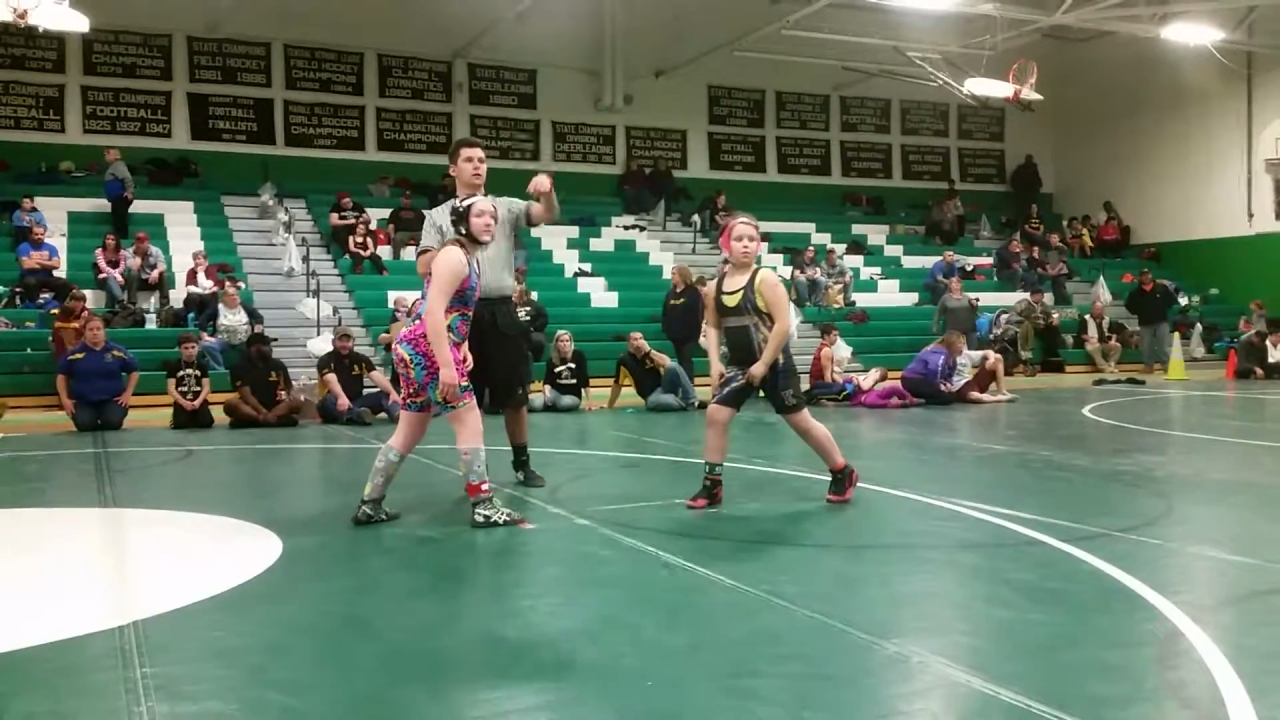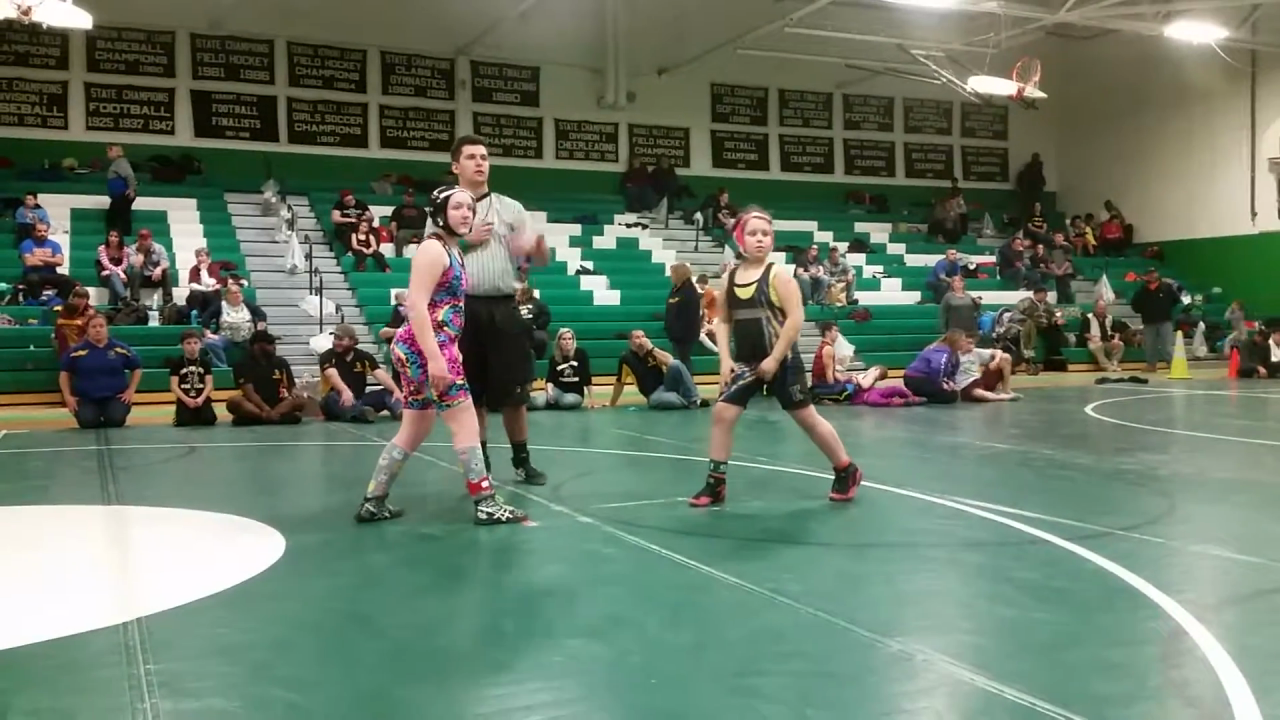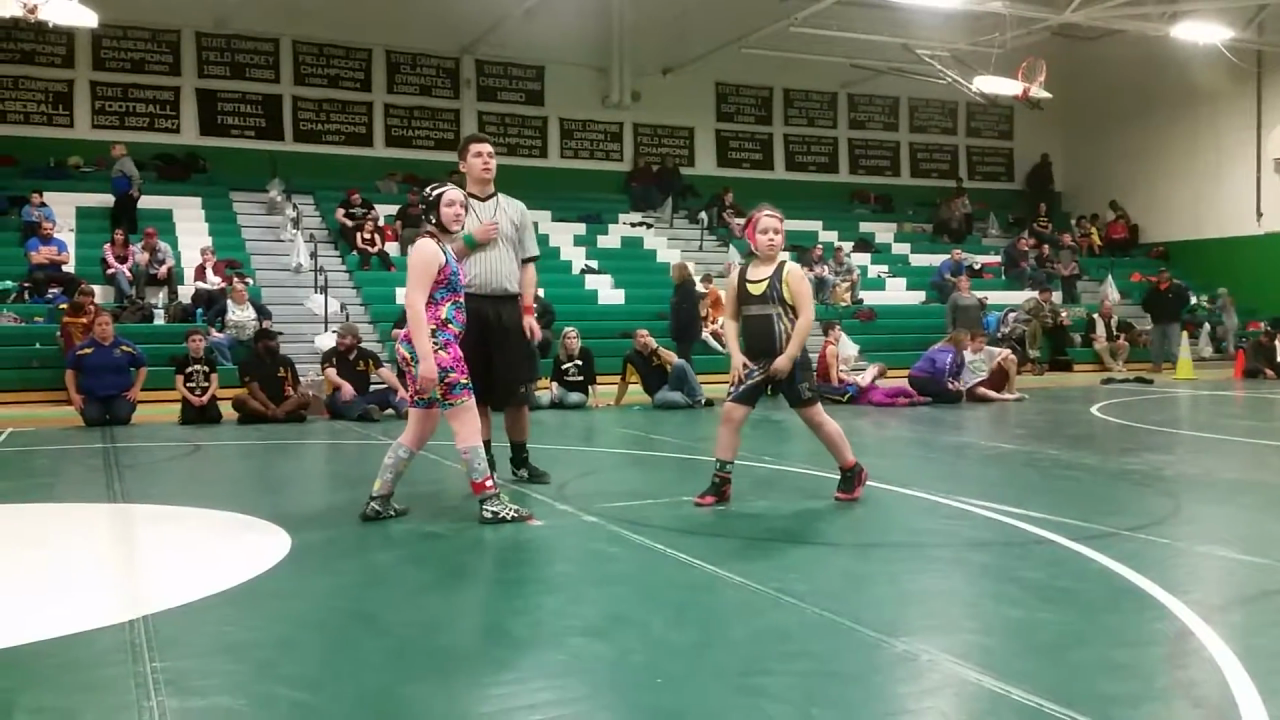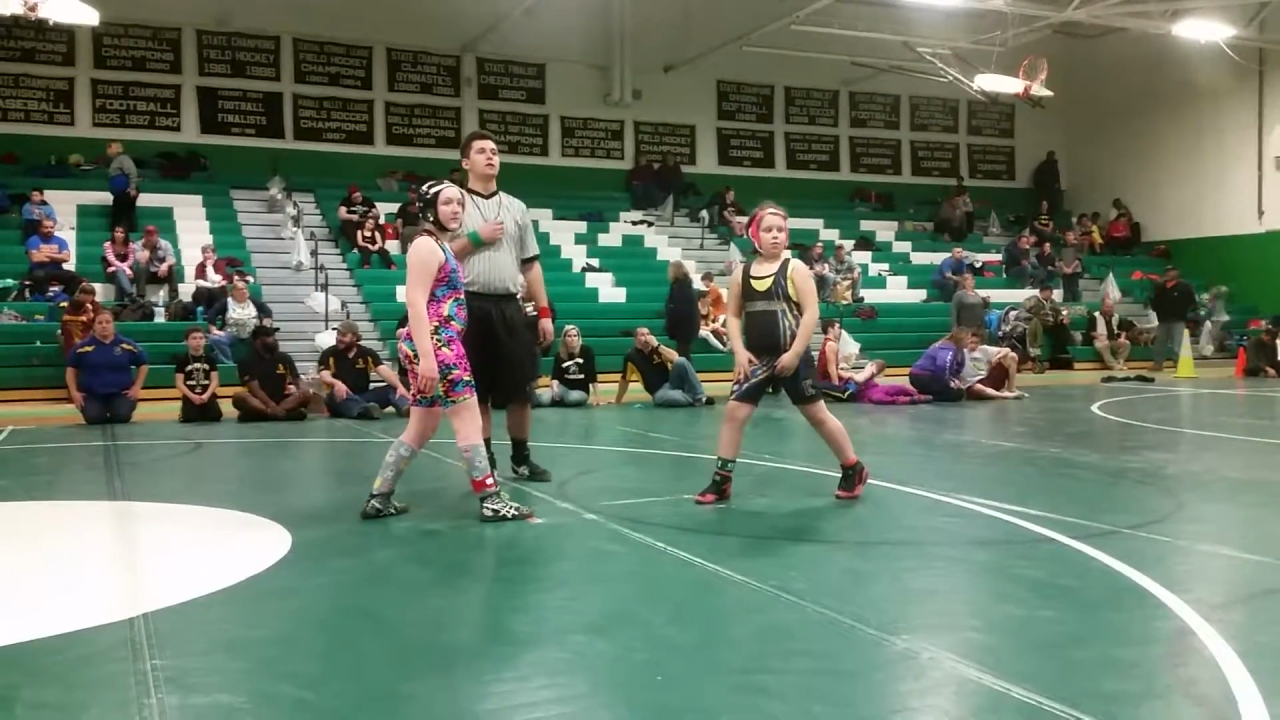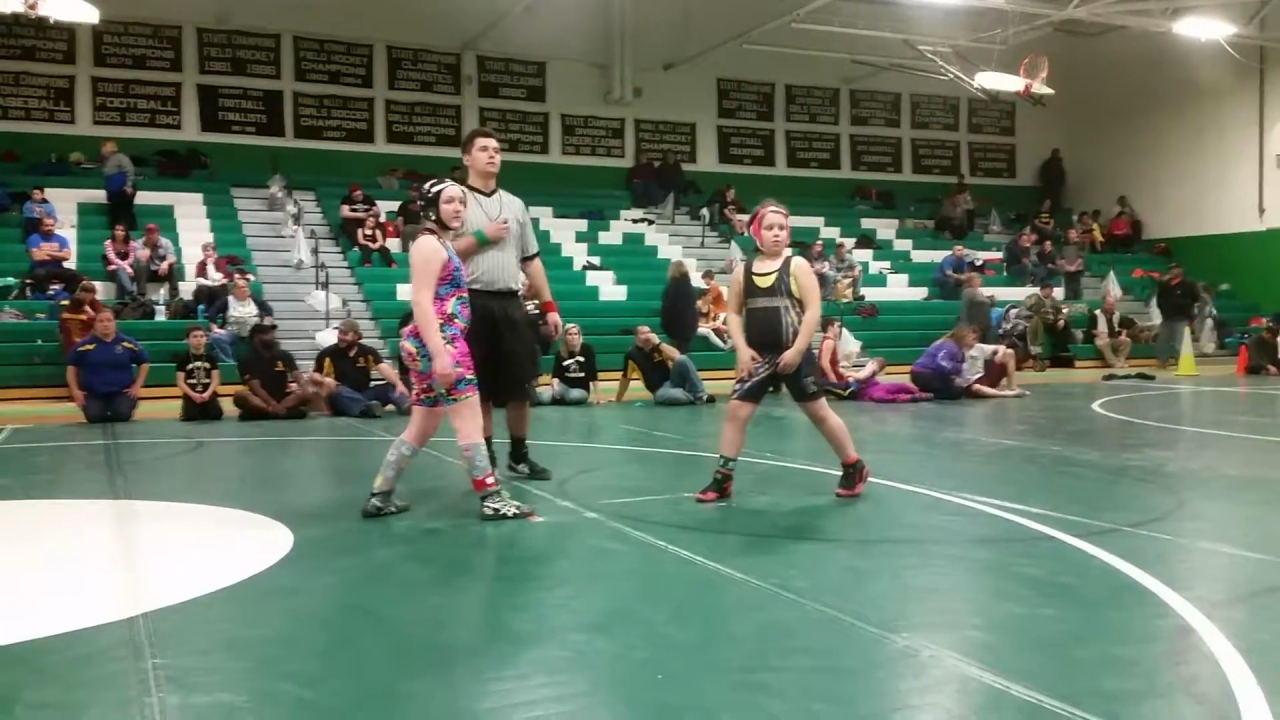
dt=0.2s
person 1, frame 1
left shoulder: (507, 207)
right shoulder: (439, 215)
left elbow: (549, 217)
right elbow: (424, 267)
left wrist: (547, 193)
left hip: (501, 310)
left knee: (515, 394)
left ankle: (522, 463)
person 1, frame 2
left shoulder: (511, 207)
left elbow: (541, 258)
left wrist: (534, 244)
right wrist: (463, 241)
left hip: (503, 308)
right hip: (463, 310)
left knee: (514, 392)
right knee: (472, 395)
left ankle: (522, 460)
right ankle: (482, 465)
person 1, frame 3
left shoulder: (516, 208)
left elbow: (528, 265)
left wrist: (529, 311)
right wrist: (470, 240)
left hip: (507, 309)
right hip: (467, 309)
left knee: (517, 392)
right knee: (475, 394)
left ankle: (520, 461)
right ankle: (485, 464)
person 1, frame 4
left shoulder: (516, 207)
left elbow: (530, 264)
left wrist: (544, 312)
right wrist: (475, 238)
left hip: (508, 306)
right hip: (469, 306)
left knee: (520, 389)
right knee: (476, 392)
left ankle: (521, 457)
right ankle: (485, 461)
person 1, frame 5
left shoulder: (516, 205)
left elbow: (530, 260)
left wrist: (549, 306)
right wrist: (481, 237)
left hip: (510, 304)
right hip: (472, 304)
left knee: (520, 386)
right knee: (478, 389)
left ankle: (519, 456)
right ankle: (486, 459)
person 2, frame 1
left shoulder: (468, 257)
right shoulder: (453, 256)
right elbow: (433, 312)
left wrist: (463, 349)
right wrist: (447, 363)
left hip: (416, 350)
right hip: (428, 351)
left knee: (408, 434)
right knee: (469, 424)
left ankle: (369, 504)
right ankle: (484, 506)
person 2, frame 2
left shoulder: (452, 251)
right shoulder: (433, 248)
right elbow: (417, 306)
left wrist: (452, 349)
right wrist: (435, 356)
left hip: (422, 350)
right hip: (423, 349)
left knee: (412, 432)
right knee: (466, 422)
left ankle: (373, 502)
right ankle: (486, 503)
person 2, frame 3
left shoulder: (444, 249)
right shoulder: (427, 247)
right elbow: (415, 305)
left wrist: (430, 356)
right wrist: (426, 357)
left hip: (439, 347)
right hip: (433, 347)
left knee: (418, 431)
right knee: (468, 422)
left ankle: (378, 501)
right ankle: (490, 502)
person 2, frame 4
left shoulder: (441, 246)
right shoulder: (426, 245)
right elbow: (415, 304)
right wrist: (426, 355)
left hip: (442, 345)
right hip: (435, 345)
left knee: (420, 429)
right knee: (469, 421)
left ankle: (379, 498)
right ankle: (491, 500)
person 2, frame 5
left shoulder: (442, 245)
right shoulder: (429, 243)
right elbow: (422, 303)
right wrist: (441, 353)
left hip: (438, 344)
right hip: (437, 344)
left knee: (422, 427)
right knee: (469, 419)
left ankle: (380, 496)
right ankle: (492, 499)
person 3, frame 1
left shoulder: (765, 279)
right shoulder: (717, 285)
left elbow: (783, 324)
right elbow: (712, 326)
left wrist: (764, 363)
right wrist: (714, 362)
left hip: (774, 364)
right hip: (737, 364)
left knee: (800, 421)
right knee: (715, 415)
left ankle: (843, 472)
right ankle: (712, 486)
person 3, frame 2
left shoulder: (778, 274)
right shoulder: (729, 279)
left elbow: (795, 319)
right elbow: (723, 321)
left wrist: (775, 358)
right wrist: (725, 358)
left hip: (782, 360)
right hip: (745, 361)
left knee: (807, 418)
right knee: (722, 413)
left ankle: (847, 471)
right ankle: (715, 484)
person 3, frame 3
left shoulder: (791, 271)
right shoulder: (738, 276)
left elbow: (806, 316)
right elbow: (731, 318)
left wrist: (789, 355)
right wrist: (735, 354)
left hip: (788, 359)
right hip: (753, 360)
left knee: (814, 417)
right knee: (731, 414)
left ankle: (852, 471)
right ankle: (720, 483)
person 3, frame 4
left shoulder: (795, 269)
right shoulder: (742, 274)
left elbow: (811, 313)
right elbow: (733, 315)
left wrist: (795, 353)
right wrist: (739, 351)
left hip: (791, 356)
right hip: (756, 358)
left knee: (817, 414)
right knee: (734, 412)
left ankle: (854, 469)
right ankle: (721, 481)
person 3, frame 5
left shoulder: (797, 266)
right shoulder: (743, 271)
left elbow: (813, 310)
right elbow: (734, 313)
left wrist: (797, 349)
right wrist: (742, 348)
left hip: (793, 354)
right hip: (758, 355)
left knee: (819, 412)
right knee: (736, 411)
left ankle: (854, 468)
right ankle: (722, 479)
